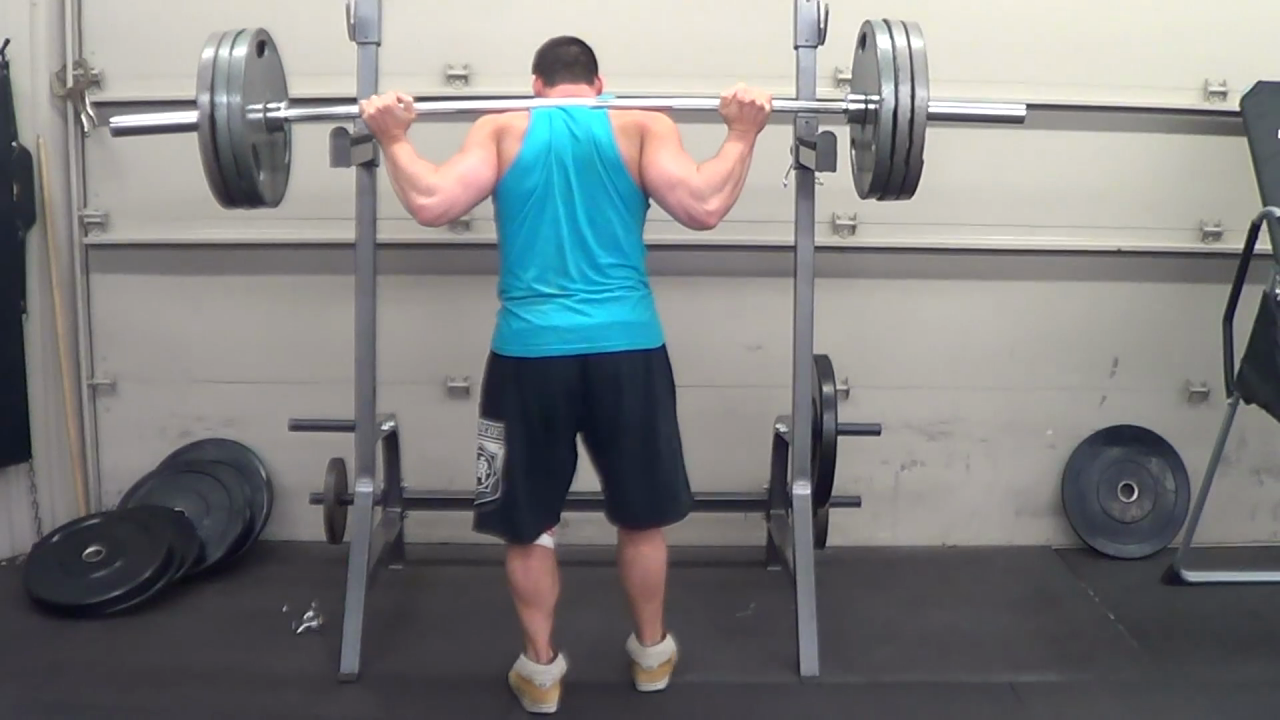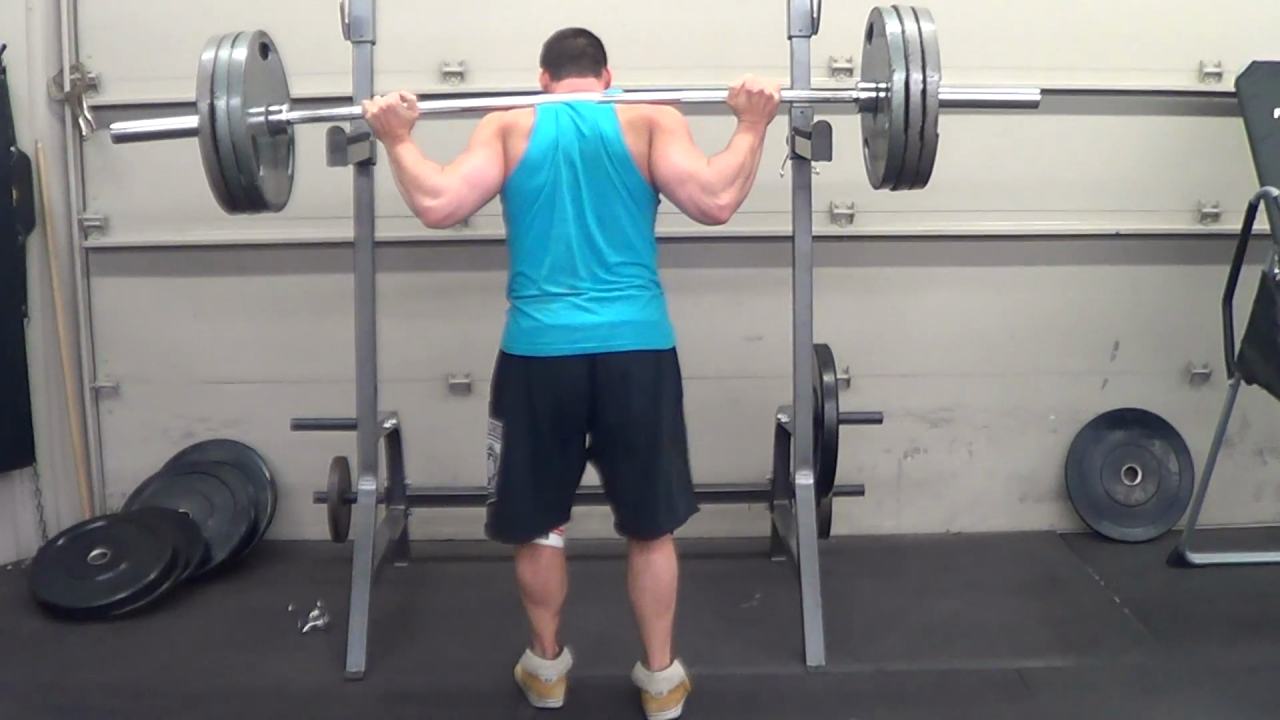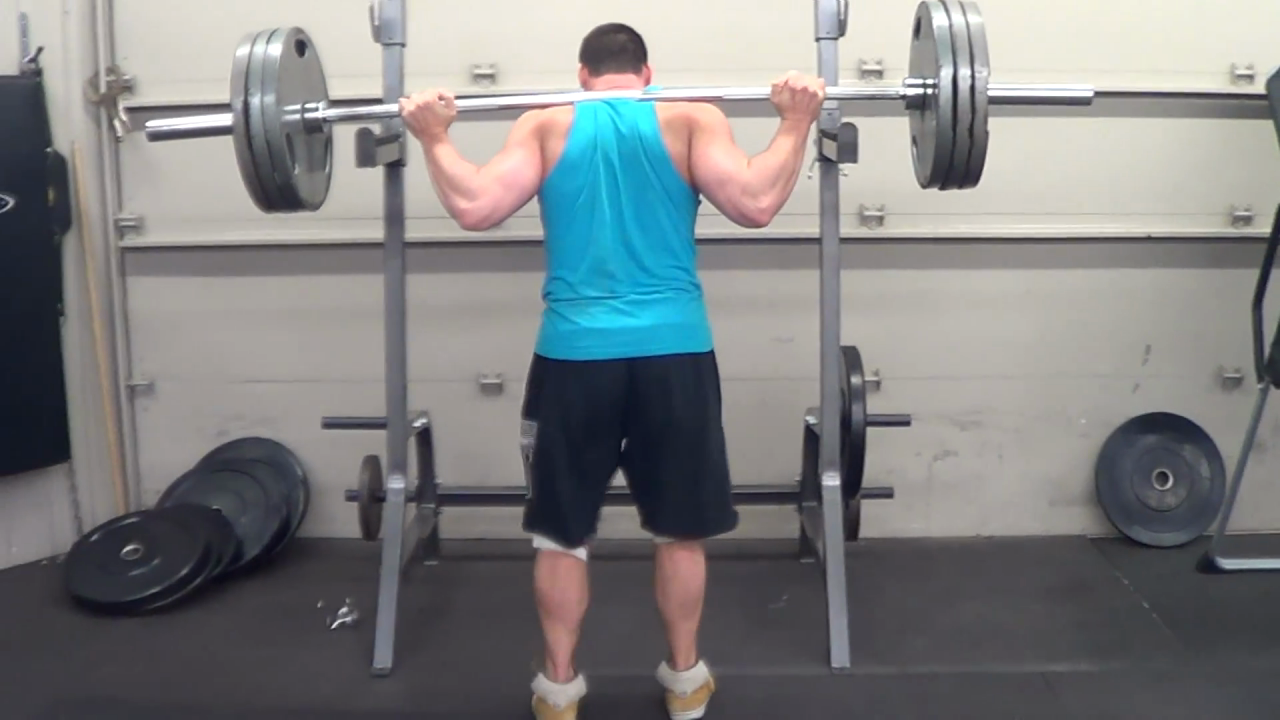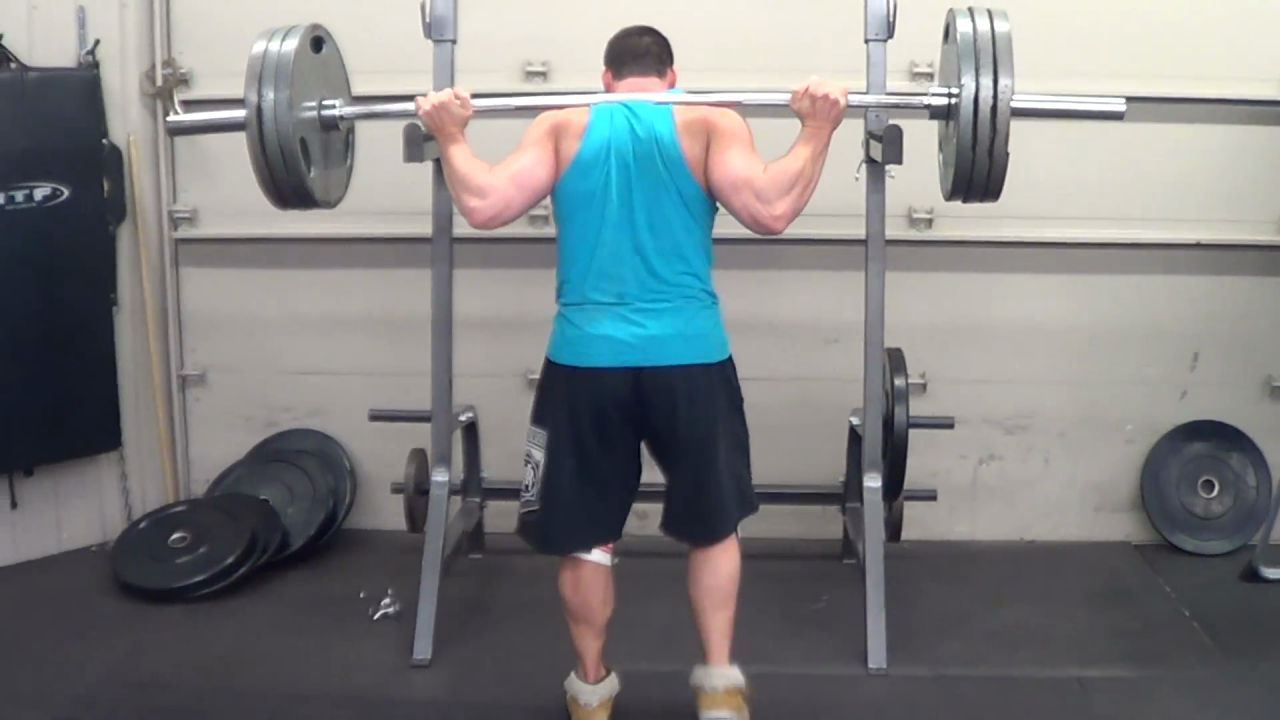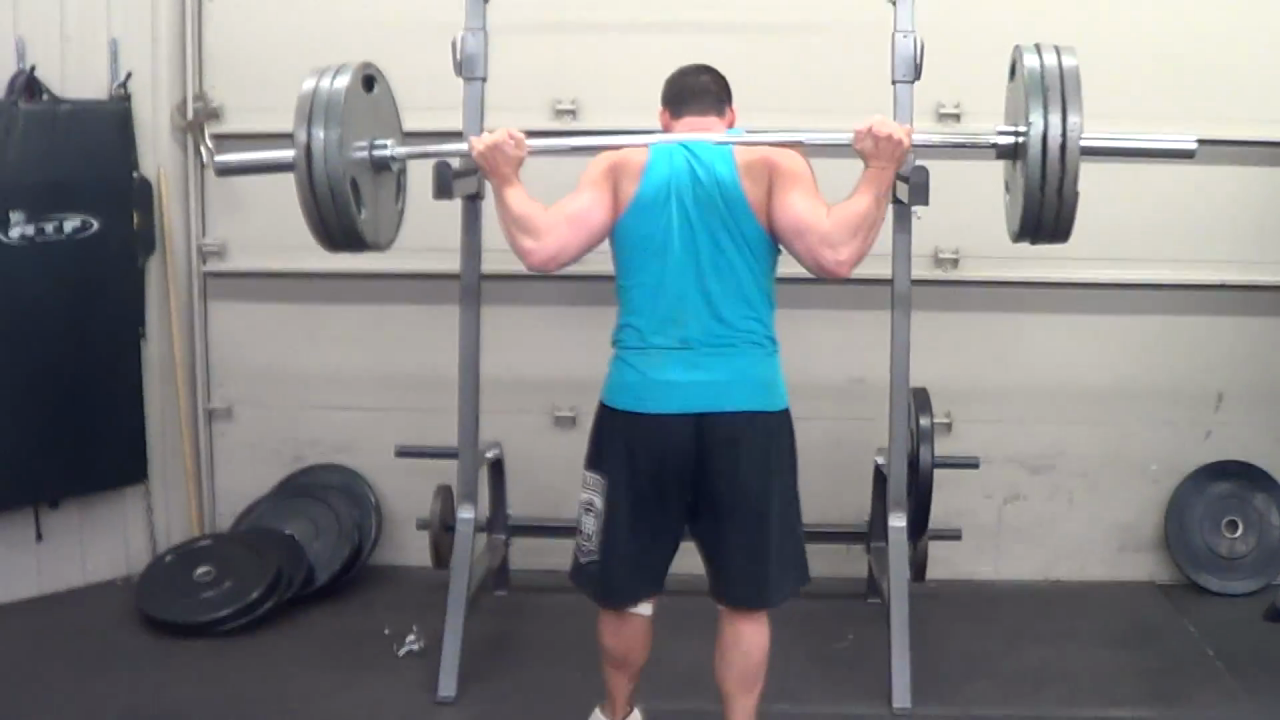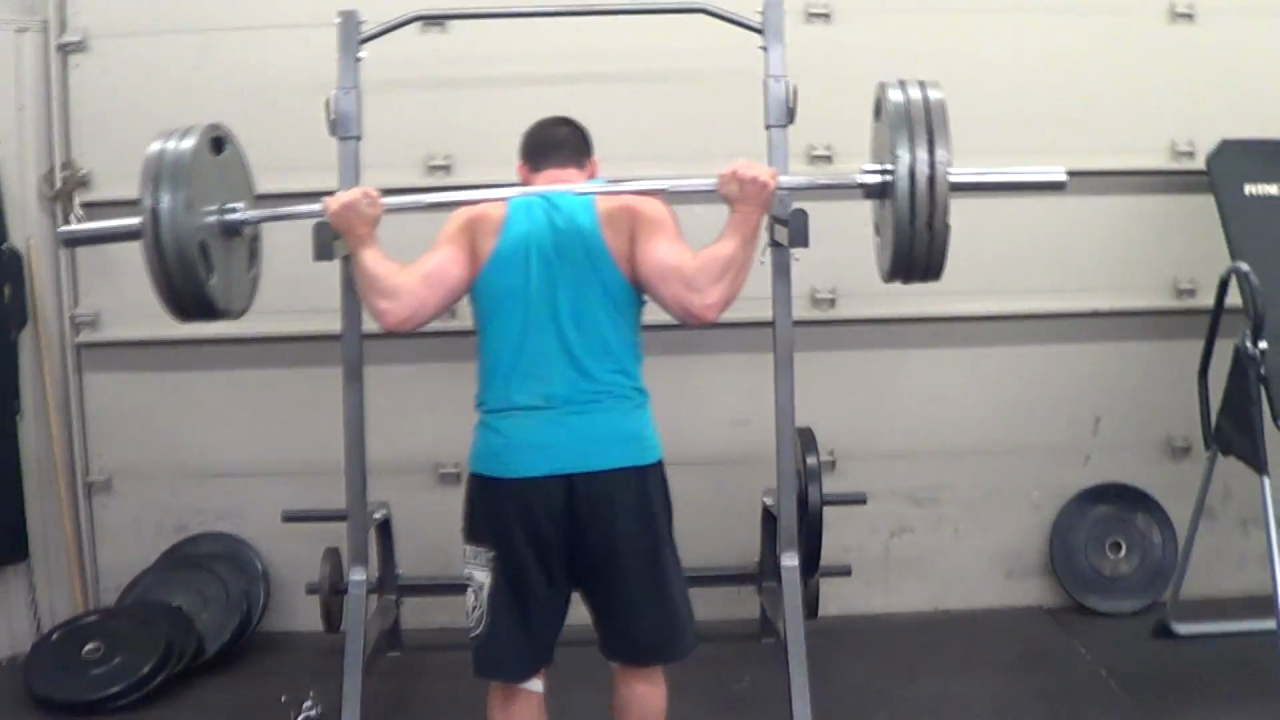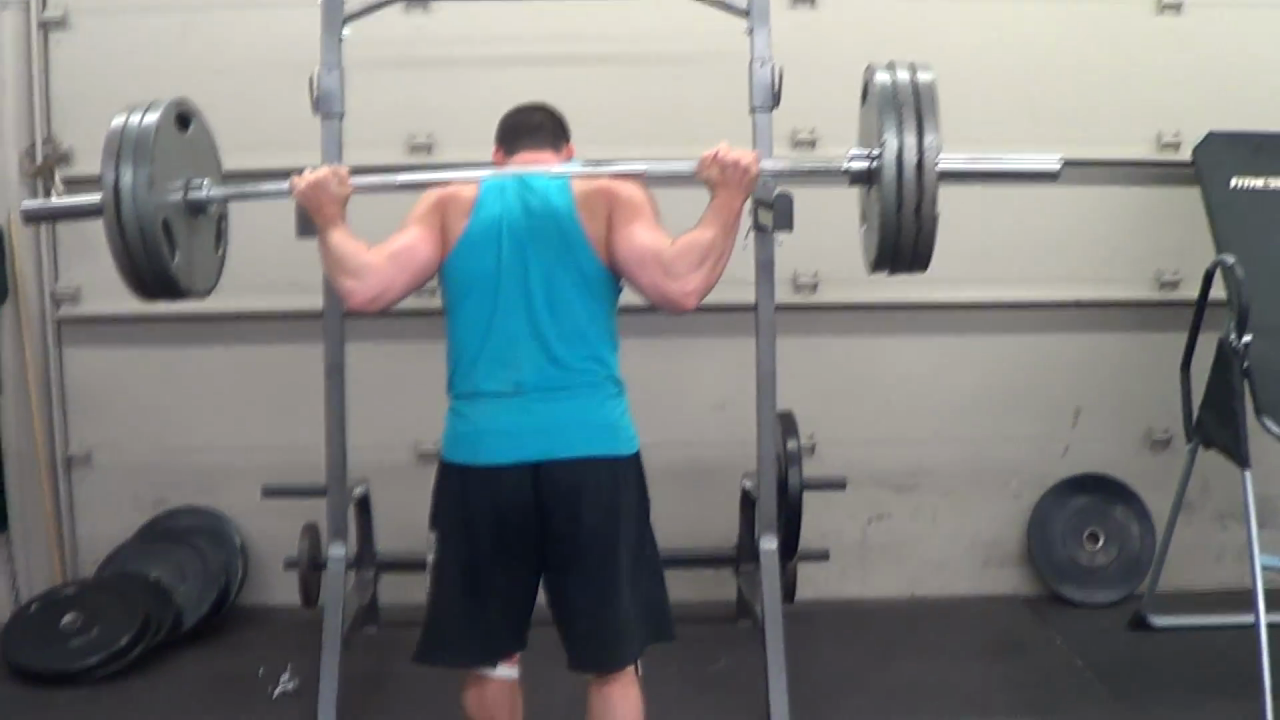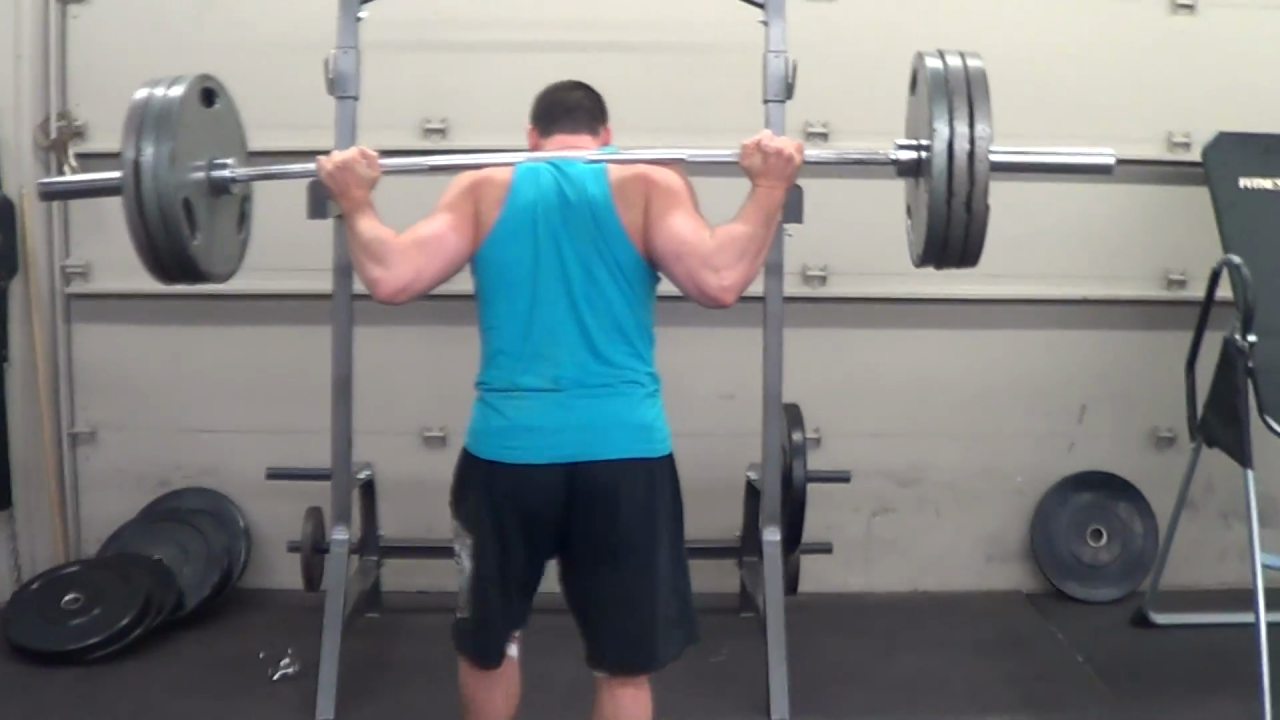
dt=0.5s
person 1, frame 1
left shoulder: (501, 127)
right shoulder: (641, 124)
left elbow: (431, 204)
right elbow: (703, 207)
left wrist: (392, 137)
right wrist: (742, 134)
left hip: (529, 351)
right hip: (626, 347)
left knee: (527, 523)
right knee: (644, 513)
right ankle: (652, 649)
person 1, frame 2
left shoulder: (508, 125)
right shoulder: (651, 118)
left elbow: (437, 205)
right elbow: (716, 202)
left wrist: (395, 137)
right wrist: (752, 125)
left hip: (538, 351)
right hip: (637, 348)
left knee: (538, 525)
right knee: (651, 526)
person 1, frame 3
left shoulder: (546, 125)
right shoulder: (690, 118)
left elbow: (474, 208)
right elbow: (755, 204)
left wrist: (433, 137)
right wrist: (796, 123)
left hip: (573, 355)
right hip: (674, 351)
left knee: (561, 533)
right knee: (681, 531)
person 1, frame 4
left shoulder: (562, 126)
right shoulder: (710, 122)
left elbow: (484, 206)
right elbow: (769, 211)
left wrist: (450, 136)
right wrist: (817, 129)
left hip: (585, 359)
right hip: (689, 357)
left knee: (583, 536)
right knee: (714, 525)
person 1, frame 5
left shoulder: (619, 167)
right shoulder: (772, 165)
left elbow: (542, 248)
right elbow: (835, 254)
left wrist: (505, 178)
right wrist: (880, 171)
left hip: (640, 405)
right hip: (747, 408)
left knee: (620, 588)
right knee: (746, 599)
person 1, frame 6
left shoulder: (477, 223)
right shoulder: (634, 213)
left elbow: (398, 309)
right elbow: (701, 300)
left wrist: (360, 237)
right wrist: (746, 215)
left hip: (511, 468)
right hip: (619, 462)
left knee: (516, 668)
right knee: (639, 655)
person 1, frame 7
left shoulder: (450, 204)
right shoulder: (609, 197)
left elbow: (364, 290)
right elbow: (680, 287)
left wrist: (329, 217)
right wrist: (728, 198)
left hip: (482, 454)
right hip: (593, 450)
left knee: (489, 653)
right knee: (612, 658)
person 1, frame 8
left shoulder: (482, 189)
right shoulder: (648, 184)
left elbow: (392, 279)
right elbow: (719, 281)
left wrist: (355, 199)
right wrist: (769, 186)
left hip: (507, 448)
right hip: (625, 449)
left knee: (487, 641)
right knee: (624, 662)
